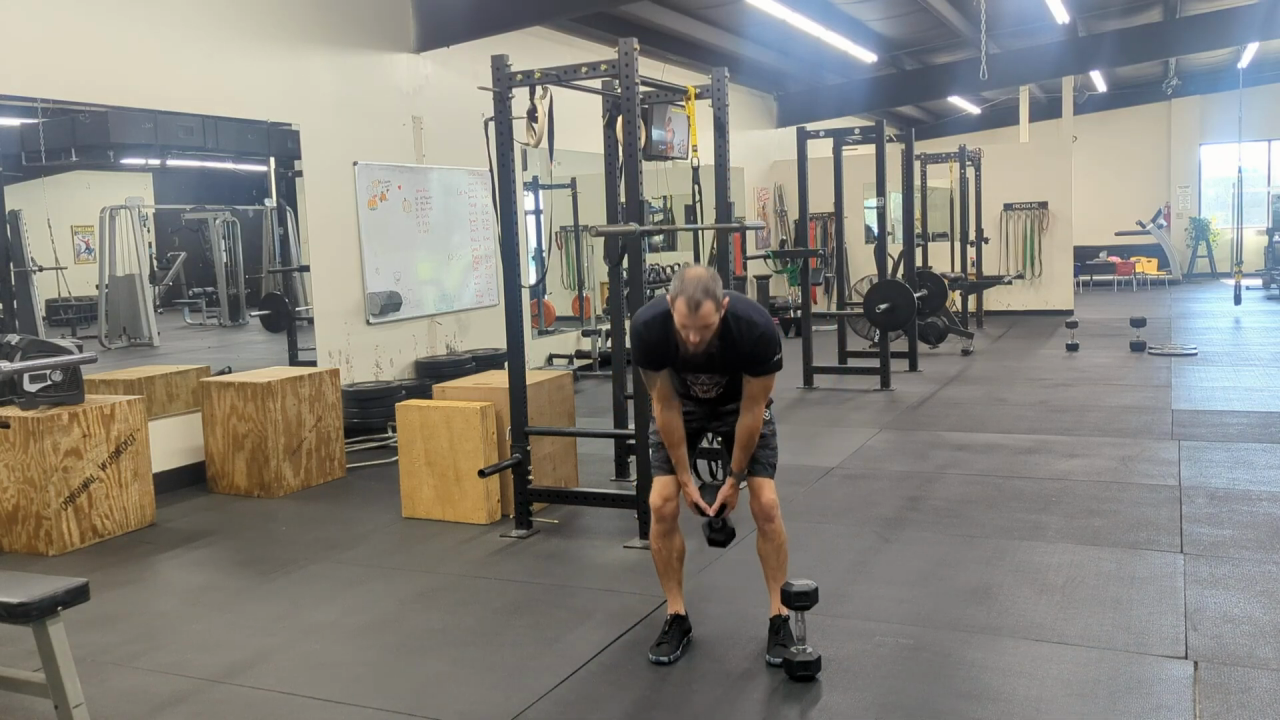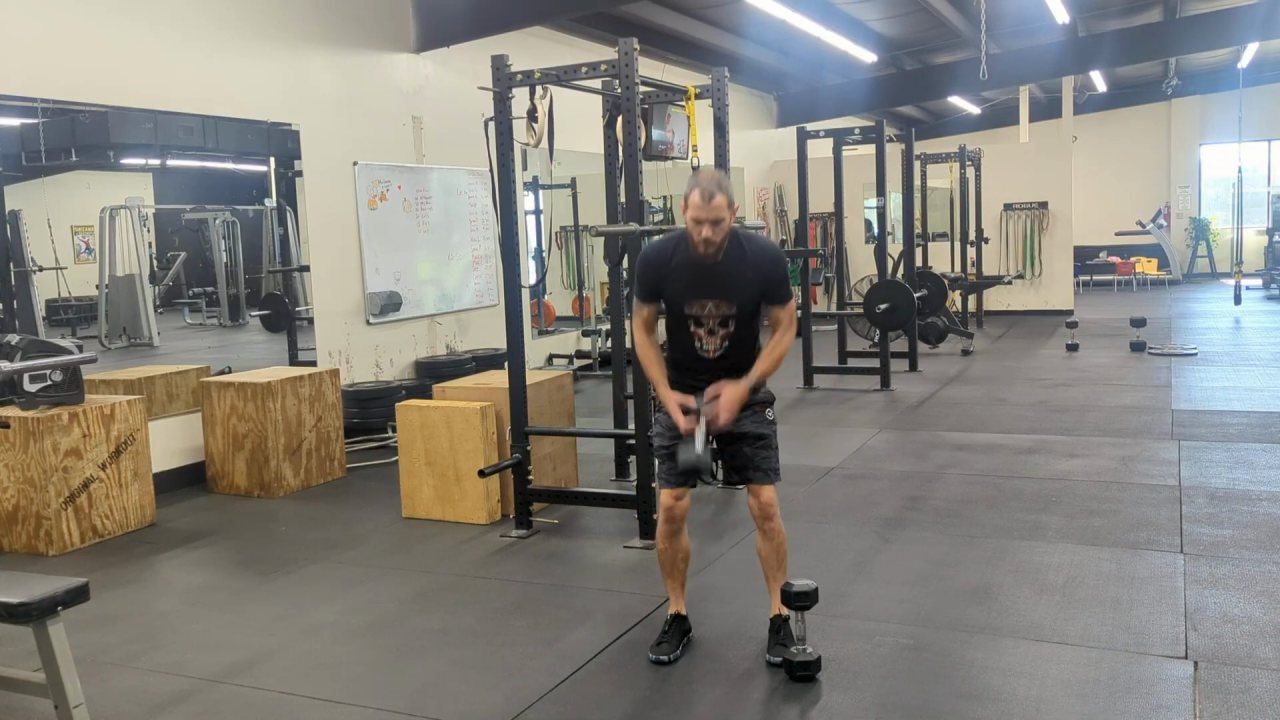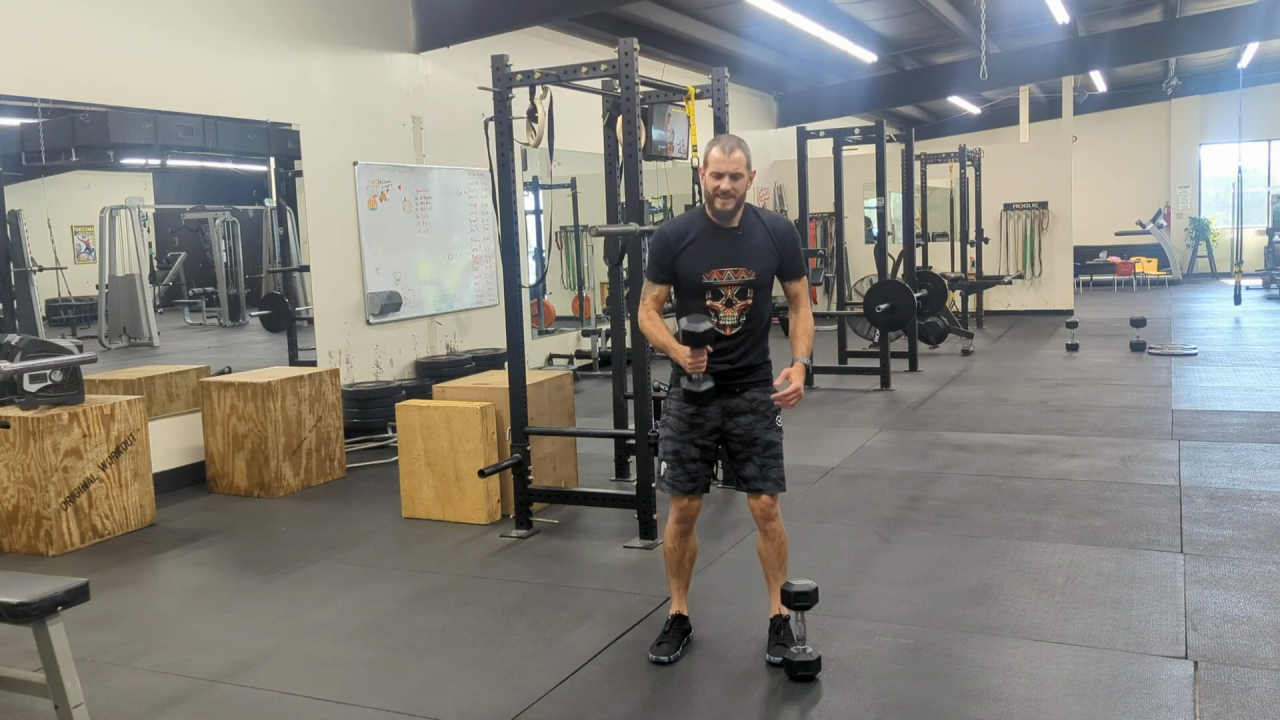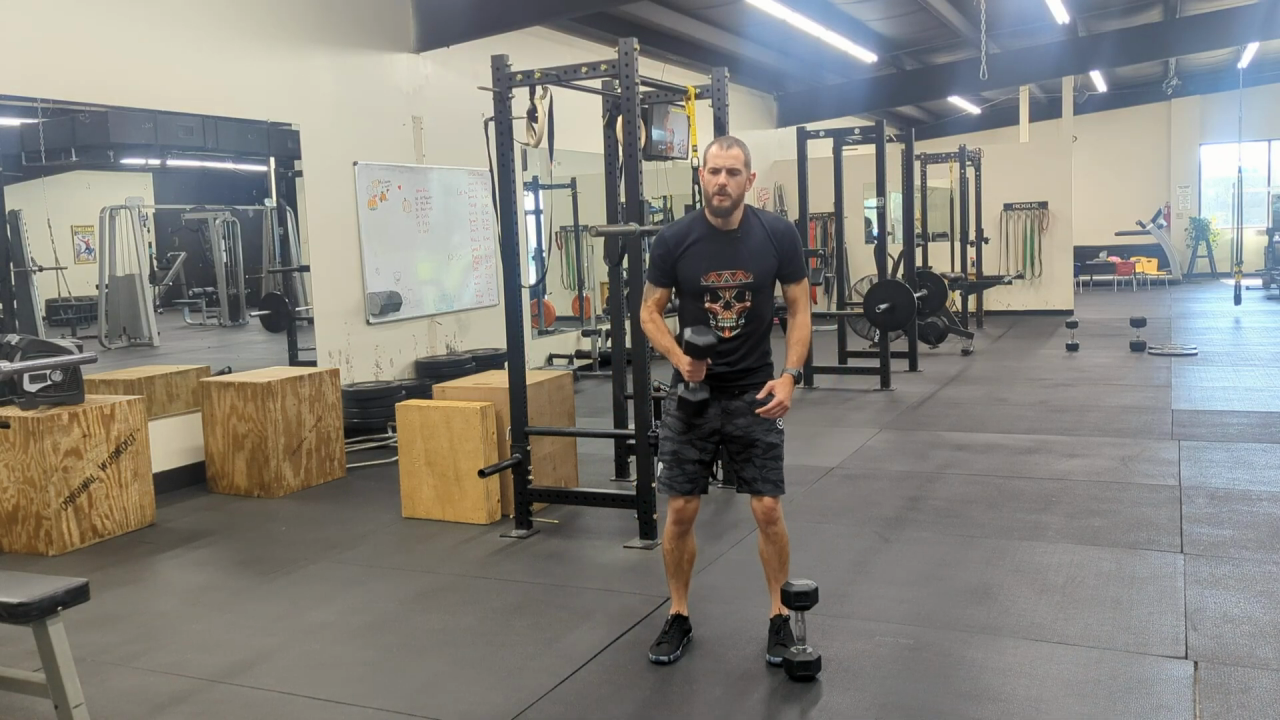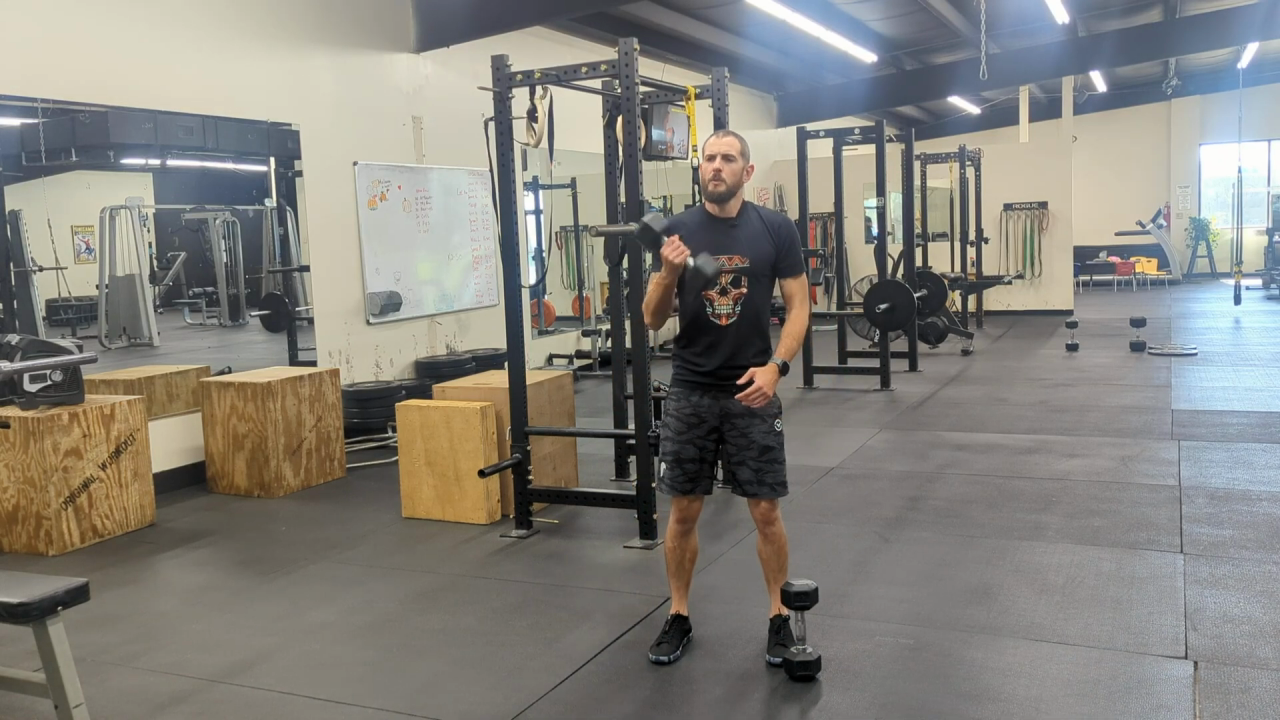
dt=0.4s
person 1, frame 1
left shoulder: (756, 327)
right shoulder: (647, 327)
left elbow: (752, 409)
right elbow: (665, 405)
left wrist: (735, 479)
right wrist: (685, 479)
left hip: (739, 403)
right hip: (682, 403)
left knee: (765, 505)
right knee: (662, 505)
left ankle: (779, 618)
right ankle: (676, 618)
person 1, frame 2
left shoulder: (763, 257)
right shoulder: (657, 258)
left elbow: (784, 327)
right elbow: (642, 329)
left wrist: (744, 388)
right wrist: (668, 396)
left hip: (744, 394)
right hip: (683, 394)
left knee: (764, 505)
right knee: (672, 508)
left ankle: (780, 616)
right ankle: (677, 616)
person 1, frame 3
left shoulder: (777, 232)
right shoulder: (673, 236)
left elbow: (800, 303)
right elbow: (648, 310)
left wrist: (799, 364)
right wrist: (678, 351)
left hip: (755, 392)
right hip: (691, 392)
left knee: (765, 508)
right knee: (683, 510)
left ankle: (780, 617)
right ankle: (678, 617)
person 1, frame 4
left shoulder: (778, 234)
right shoulder: (674, 240)
left elbow: (799, 309)
right elbow: (651, 312)
left wrist: (790, 375)
right wrist: (681, 360)
left hip: (754, 393)
left knee: (768, 510)
right knee: (680, 511)
left ankle: (780, 617)
right ankle: (679, 617)
person 1, frame 5
left shoulder: (775, 228)
right shoulder: (676, 229)
left elbow: (798, 306)
right elbow: (652, 319)
left wrist: (775, 366)
right wrist: (669, 273)
left hip: (752, 390)
right hip: (690, 392)
left knee: (765, 511)
right knee: (684, 511)
left ankle: (779, 617)
right ankle: (678, 617)
